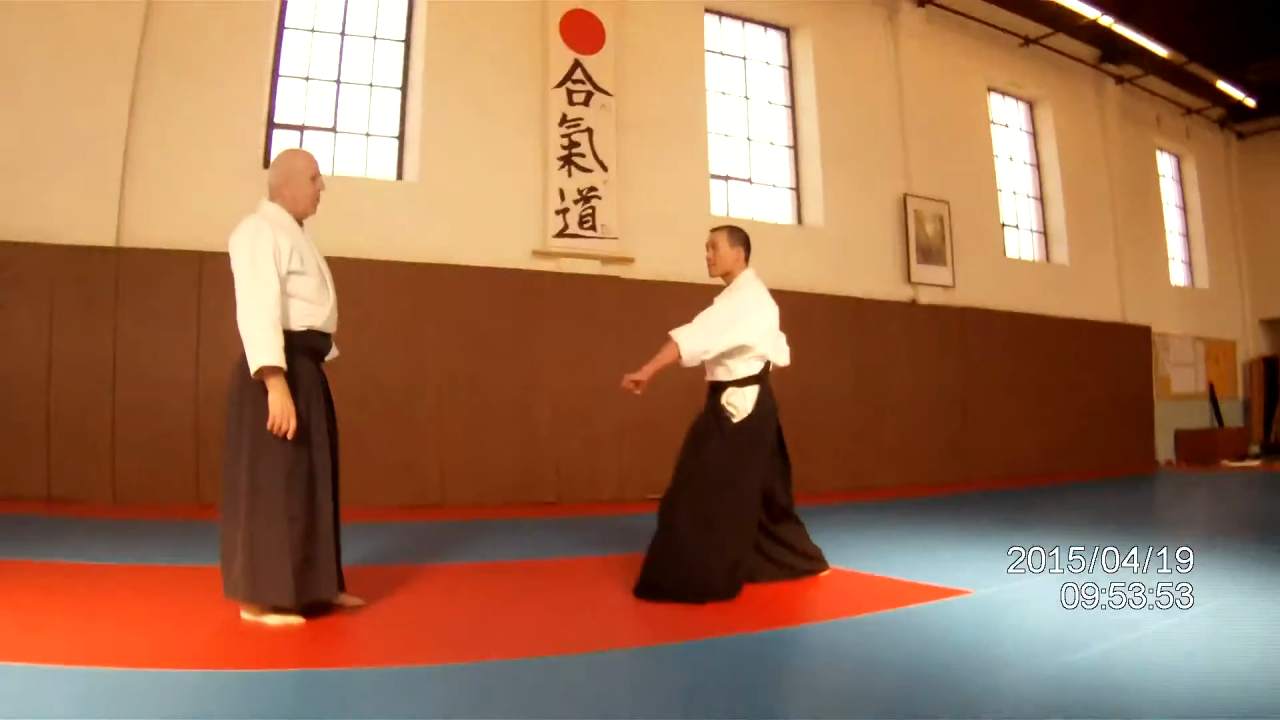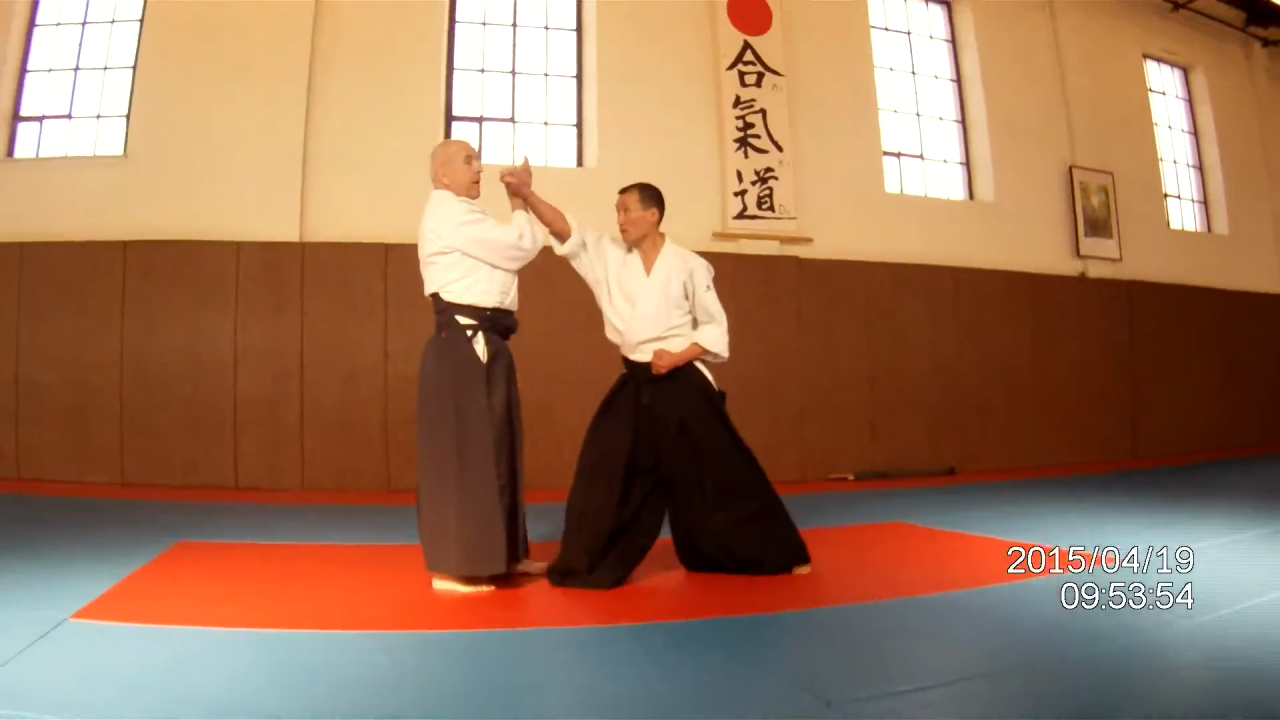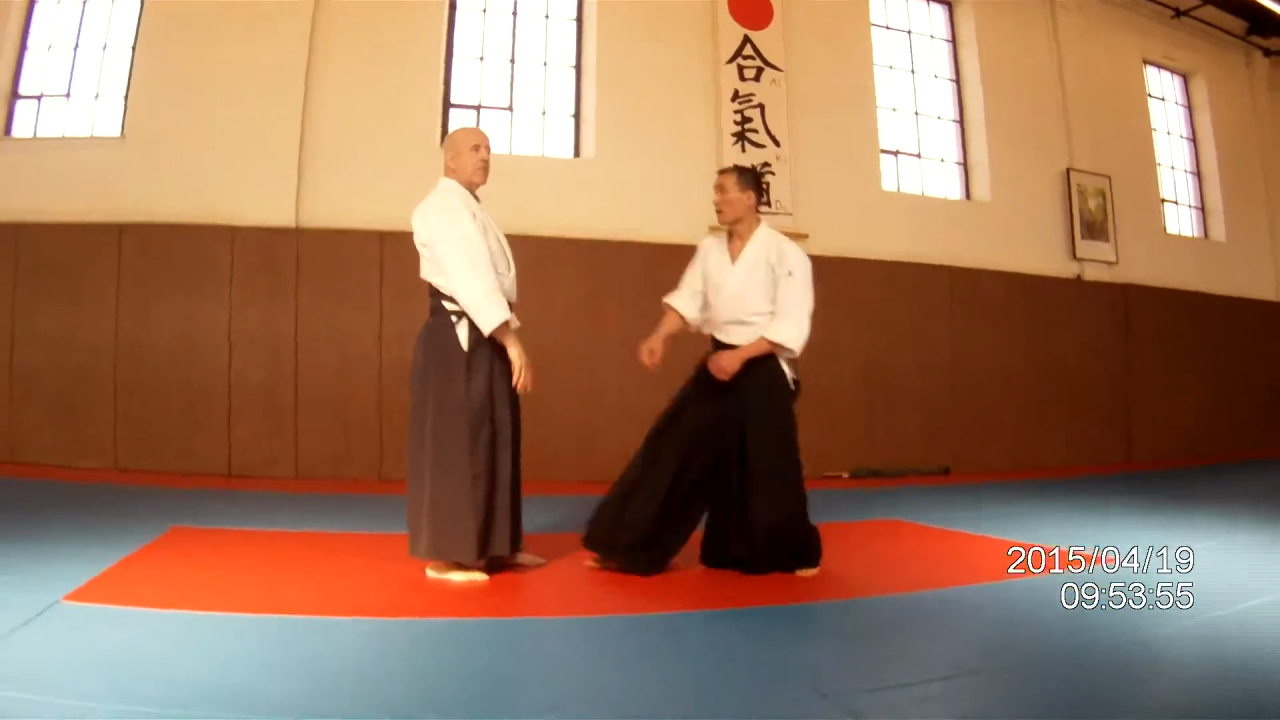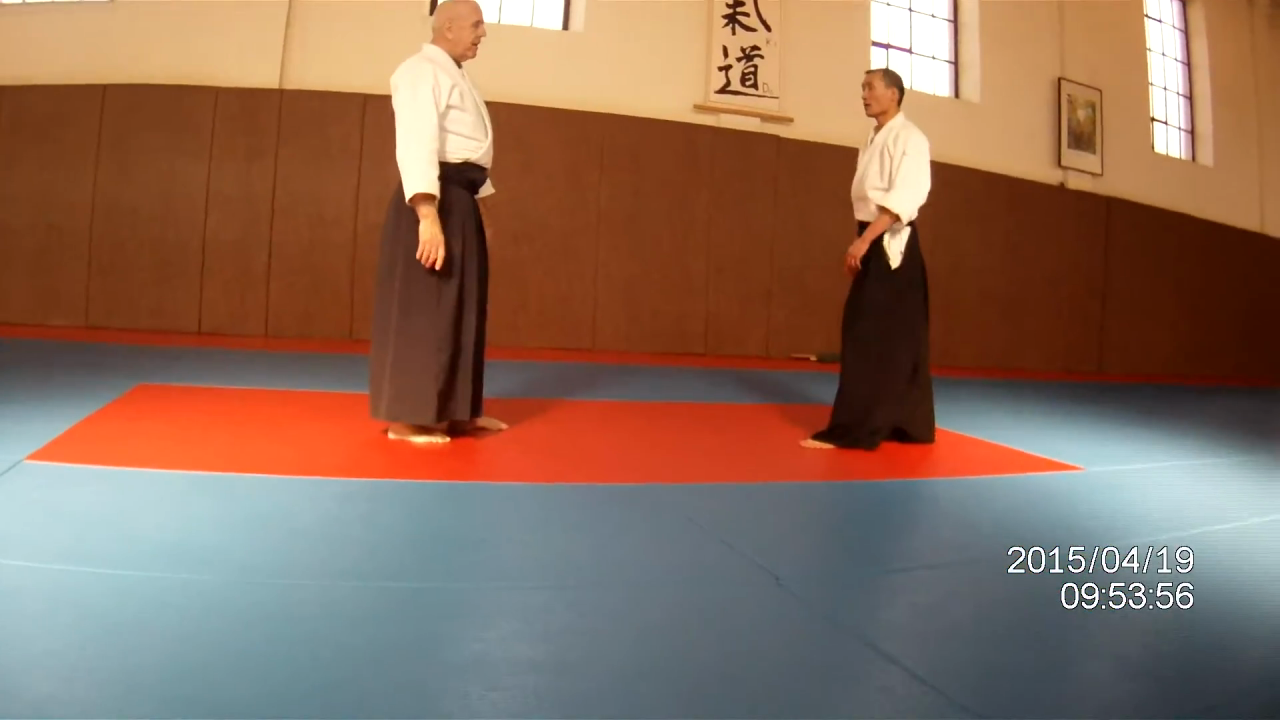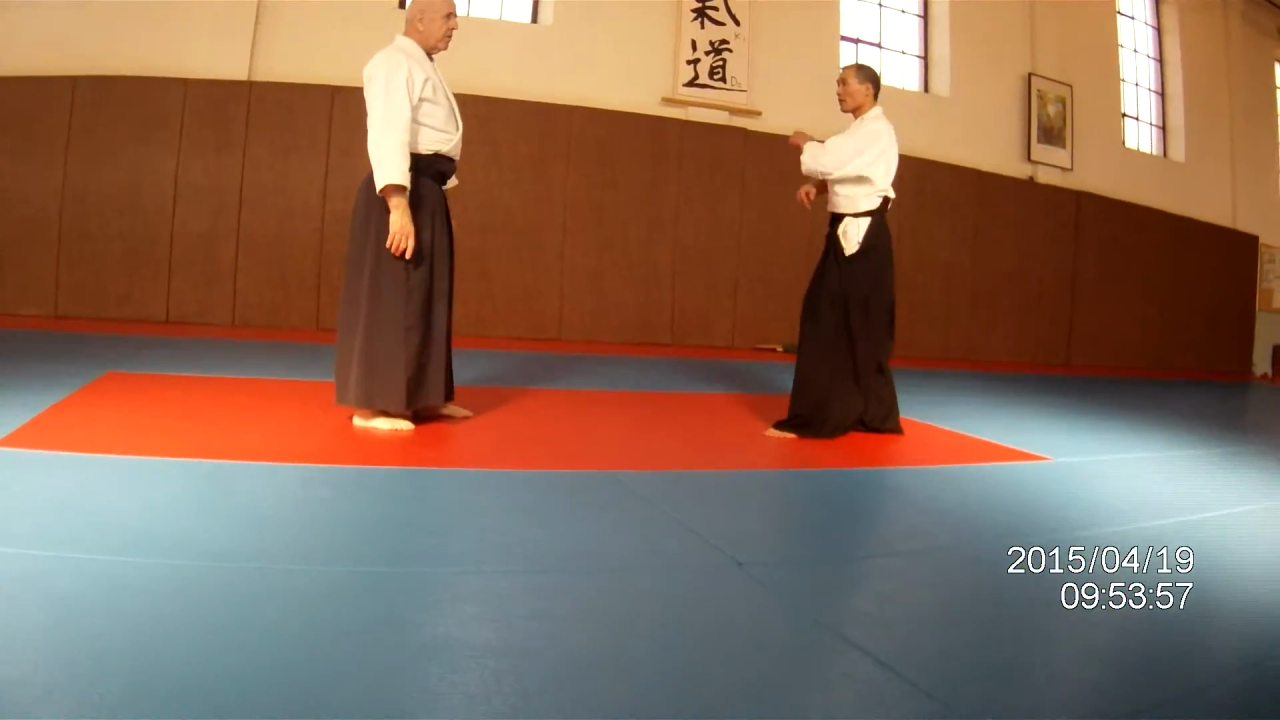
dt=1s
person 1, frame 1
left shoulder: (292, 233)
right shoulder: (261, 231)
right elbow: (258, 309)
left wrist: (320, 358)
right wrist: (276, 382)
left hip: (304, 369)
right hip: (276, 370)
left knee: (309, 477)
right knee: (272, 481)
left ankle: (312, 585)
right ankle: (259, 598)
person 1, frame 2
left shoulder: (460, 215)
right shoulder: (448, 215)
left elbow: (504, 252)
right elbow: (517, 247)
right wrist: (519, 201)
left hip: (479, 345)
right hip: (463, 348)
left knee: (489, 451)
right knee: (464, 454)
left ankle: (498, 555)
right ankle: (451, 568)
person 1, frame 3
left shoulder: (468, 207)
right shoulder: (444, 207)
right elbow: (471, 277)
left wrist: (505, 341)
right wrist: (513, 341)
left hip: (483, 339)
right hip: (458, 340)
left knee: (490, 444)
right knee: (454, 445)
left ankle: (491, 546)
right ankle: (442, 557)
person 1, frame 4
left shoulder: (455, 76)
right shoulder: (422, 71)
right elbow: (415, 145)
left wrist: (479, 210)
right wrist: (428, 215)
left hip: (460, 203)
right hip: (435, 202)
left knee: (459, 309)
right knee: (422, 310)
left ankle: (455, 412)
right ankle: (406, 419)
person 1, frame 5
left shoulder: (422, 67)
right shoulder: (395, 63)
right elbow: (387, 136)
right wrist: (399, 203)
left hip: (426, 193)
right hip: (402, 193)
left knee: (425, 297)
right knee: (390, 297)
left ankle: (421, 397)
right ankle: (370, 405)
person 2, frame 1
left shoulder: (745, 297)
right shoulder: (754, 296)
left elbow: (698, 336)
right elbow: (779, 352)
left wrist: (647, 370)
left hip: (738, 404)
right hip: (747, 403)
left knee: (700, 490)
right knee: (760, 490)
left ankle: (693, 579)
right ankle: (798, 560)
person 2, frame 2
left shoulder: (689, 265)
right shoulder: (609, 256)
left elbow: (715, 329)
right elbow: (567, 230)
left wrist: (678, 357)
right wrist: (527, 195)
left hip: (684, 384)
right hip: (636, 386)
left knee: (723, 473)
right knee: (606, 471)
left ankle: (778, 553)
right ankle: (595, 564)
person 2, frame 3
left shoulder: (784, 254)
right shoulder: (710, 249)
left elbow: (791, 325)
right elbow: (688, 300)
left wrist: (741, 356)
right wrist: (659, 337)
left hip: (764, 370)
right hip: (720, 361)
left knee: (770, 465)
right knee: (675, 448)
left ankle: (794, 551)
right ankle: (626, 545)
person 2, frame 4
left shoulder: (908, 138)
right shoulder: (875, 140)
left elbow: (904, 198)
left wrist: (864, 241)
right wrist: (860, 242)
left hip: (891, 246)
right hip: (875, 246)
left knee: (871, 336)
right knee: (896, 338)
left ankle: (849, 429)
right ankle: (907, 424)
person 2, frame 5
left shoulder: (874, 130)
right shoulder: (860, 130)
left elbow: (820, 160)
right elbow: (834, 171)
left wrist: (803, 143)
right wrist: (812, 186)
left hip: (860, 236)
right hip: (856, 234)
left knee: (828, 323)
right knee: (860, 327)
left ankle: (811, 418)
right ankle: (871, 413)
